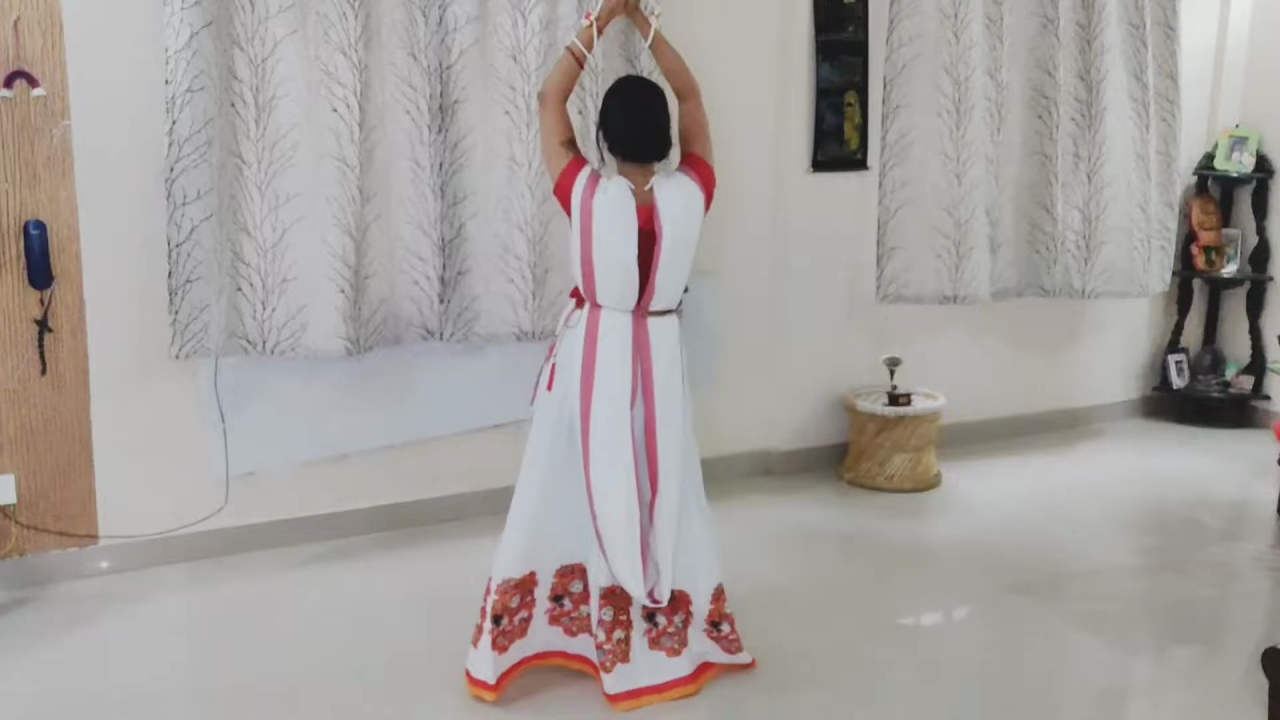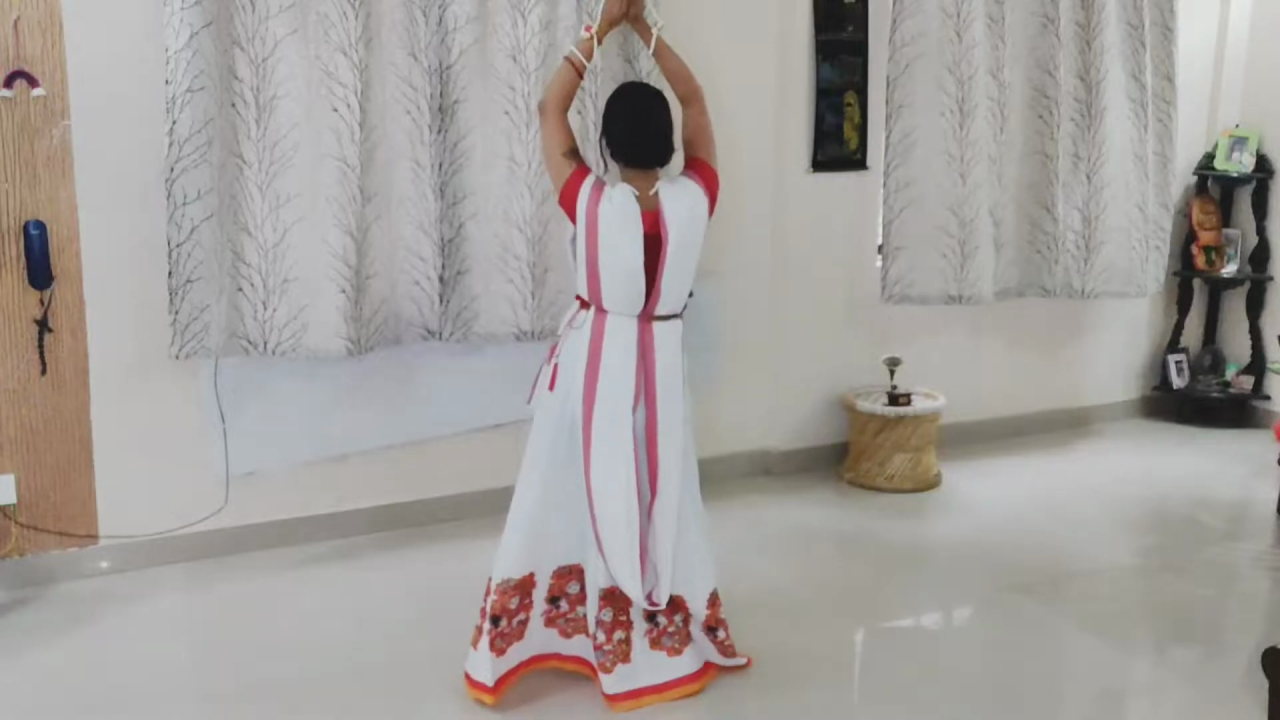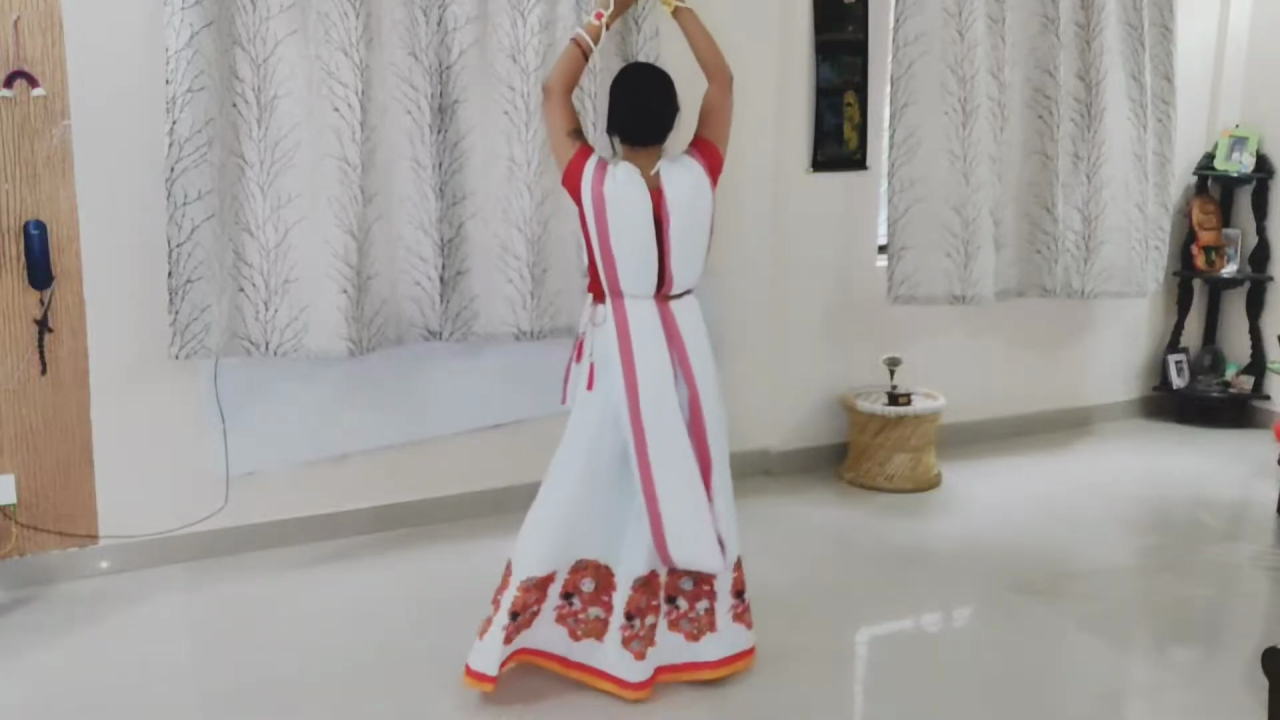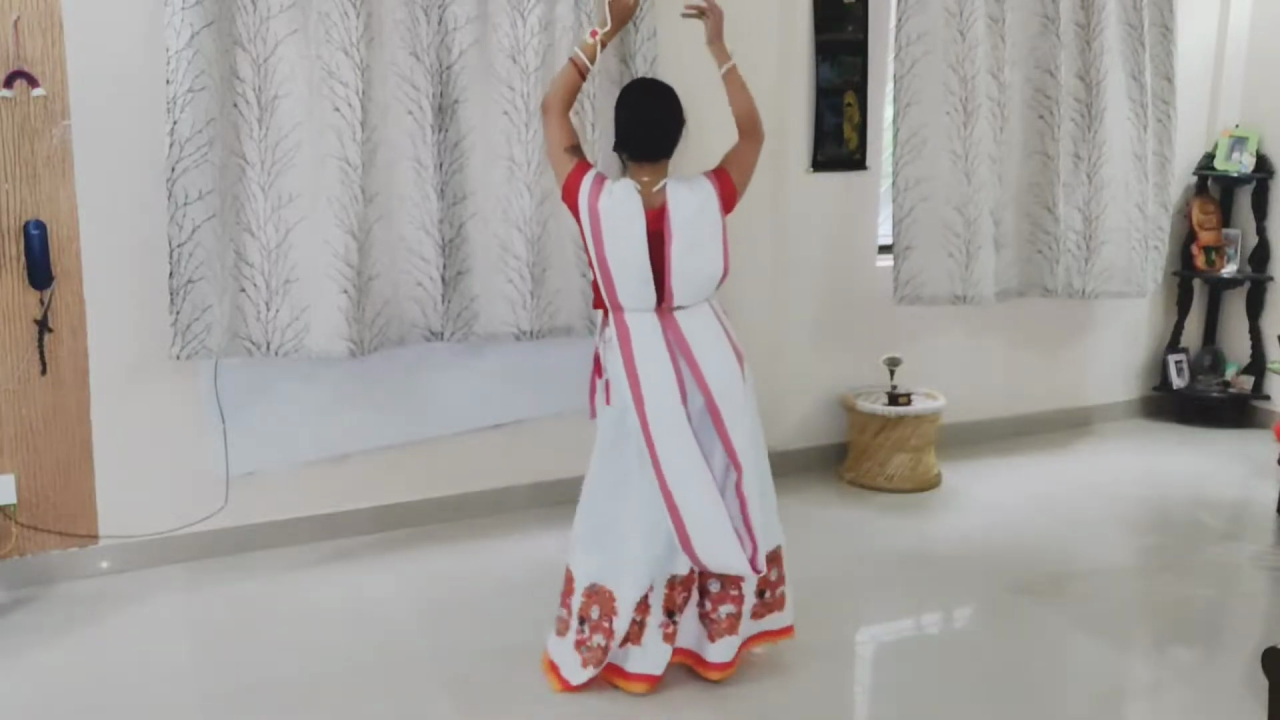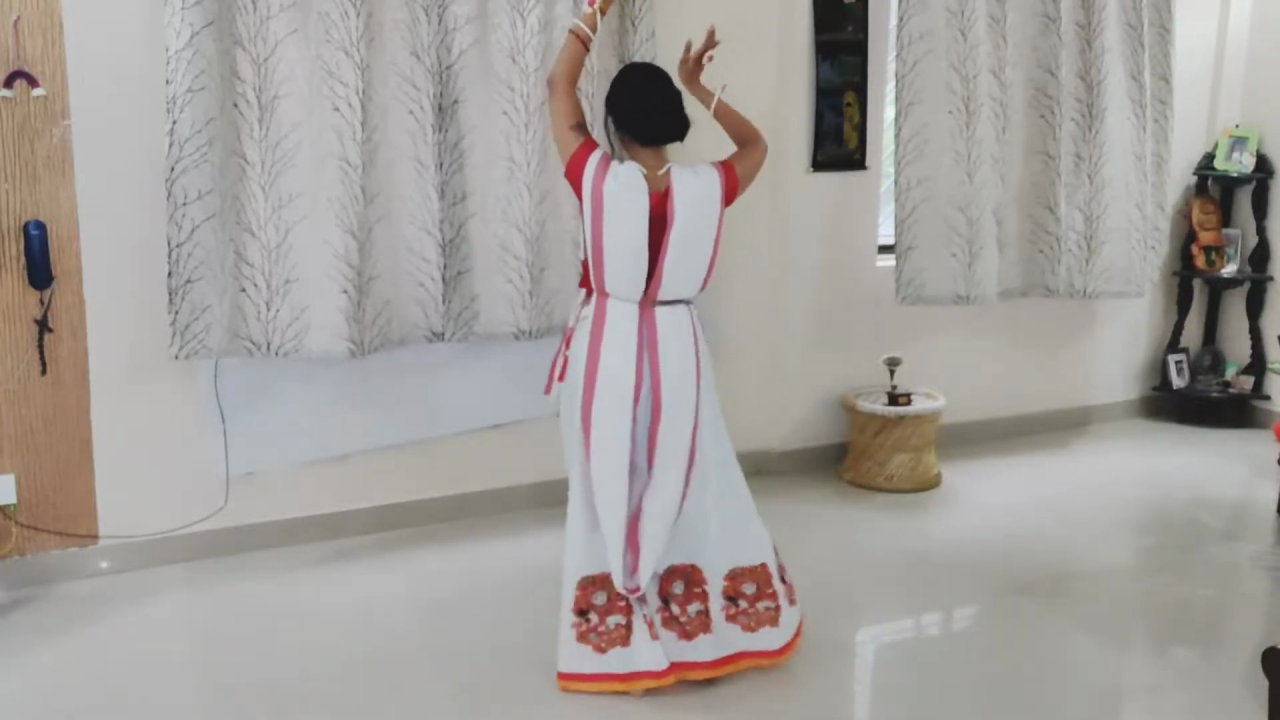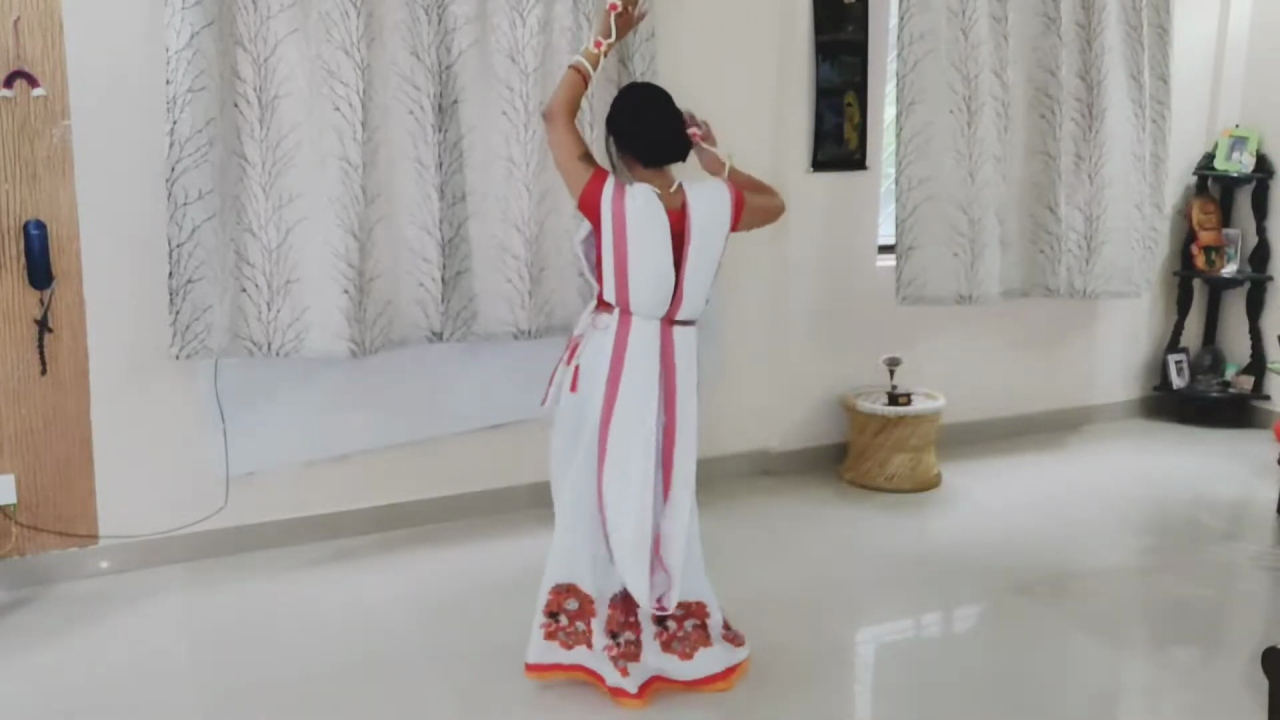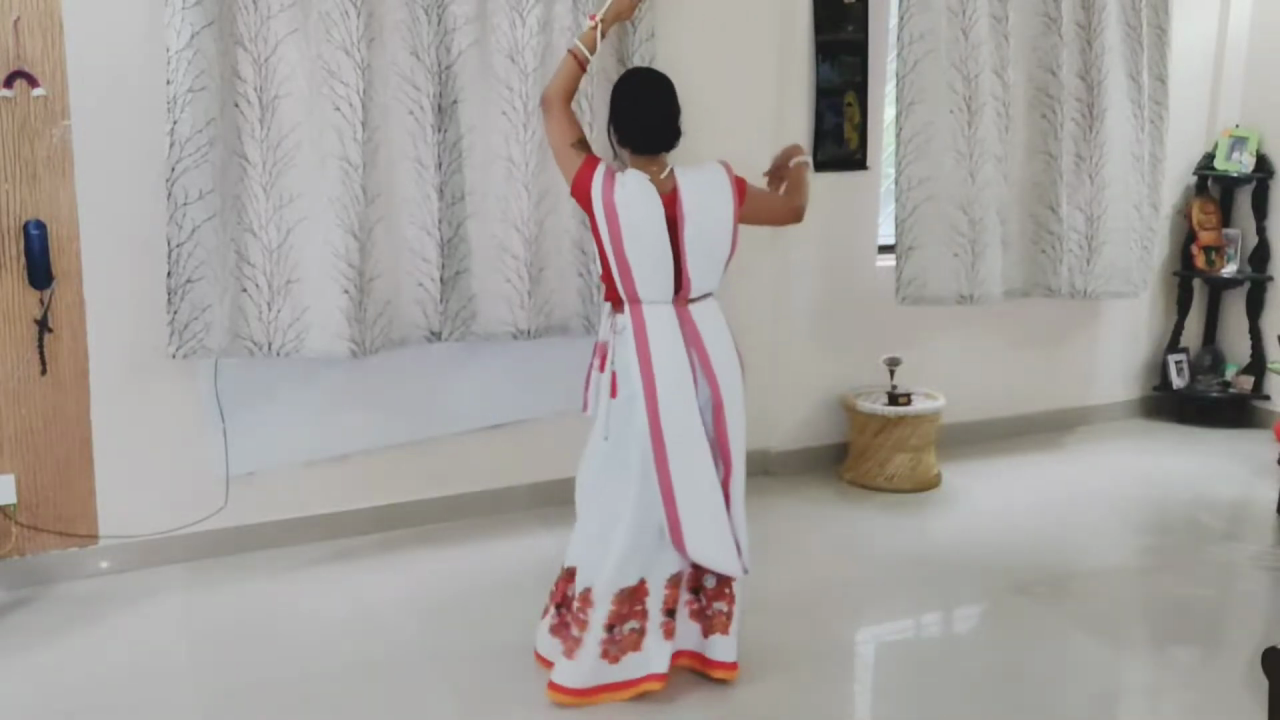
dt=0.4s
person 1, frame 1
left shoulder: (585, 194)
right shoulder: (690, 194)
left elbow: (550, 100)
right elbow: (690, 97)
left hip: (590, 359)
right hip: (656, 360)
left knee: (572, 502)
right knee: (660, 501)
left ankle: (508, 649)
right ankle: (671, 645)
person 1, frame 2
left shoulder: (591, 202)
right shoulder: (695, 199)
left elbow: (549, 111)
right elbow: (695, 102)
left hip: (592, 364)
right hip: (659, 365)
left knee: (568, 509)
right knee: (657, 508)
left ankle: (506, 652)
right ankle: (671, 648)
person 1, frame 3
left shoulder: (594, 183)
right shoulder: (696, 177)
left elbow: (554, 93)
right elbow: (722, 82)
left hip: (618, 354)
right hip: (684, 347)
left knee: (586, 497)
right knee: (687, 492)
right ankle: (702, 634)
person 1, frame 4
left shoulder: (593, 197)
right shoulder: (705, 197)
left elbow: (552, 109)
right elbow: (753, 136)
left hip: (636, 366)
right hip: (705, 361)
left knee: (628, 513)
right knee: (724, 496)
left ankle: (625, 651)
right ankle: (717, 641)
person 1, frame 5
left shoulder: (598, 179)
right shoulder: (706, 188)
left elbow: (559, 89)
right elbow: (755, 146)
right wrist: (698, 87)
left hip: (605, 353)
right hip: (674, 353)
left knee: (607, 500)
right knee: (694, 493)
left ankle: (625, 648)
right ankle: (715, 631)
person 1, frame 6
left shoulder: (610, 201)
right shoulder: (713, 205)
left elbow: (557, 116)
right elbow: (775, 204)
right wrist: (717, 161)
left hip: (608, 367)
right hip: (672, 369)
left knee: (597, 511)
right knee: (659, 511)
left ankle: (608, 653)
right ankle: (693, 647)
person 1, frame 7
left shoulder: (603, 191)
right shoulder: (713, 188)
left elbow: (554, 103)
right elbow: (793, 210)
right wrist: (794, 167)
left hip: (639, 360)
right hip: (706, 352)
left knee: (625, 503)
right knee: (703, 496)
left ankle: (609, 654)
right ankle: (702, 637)
